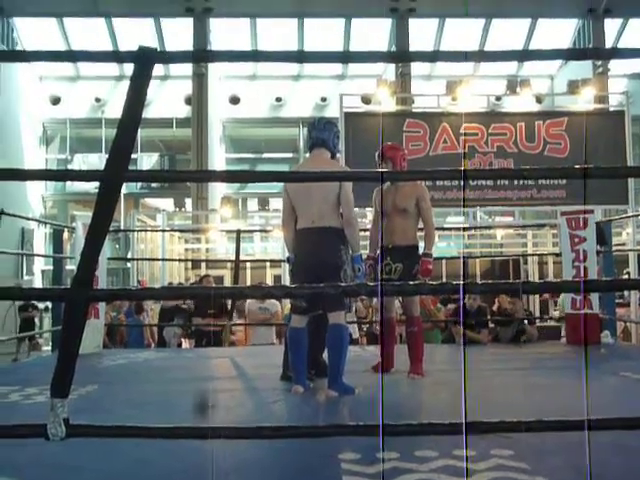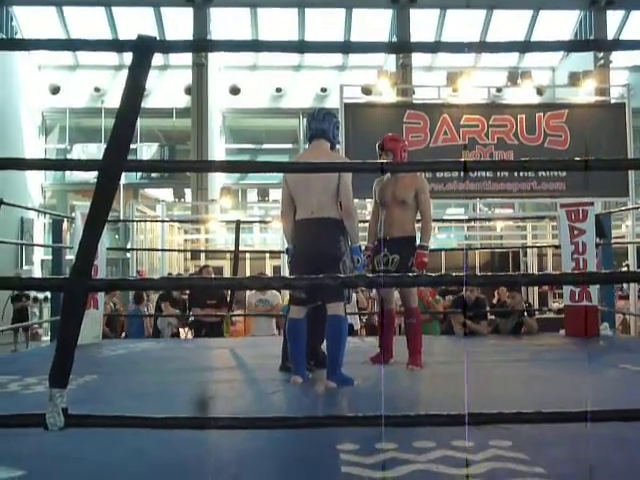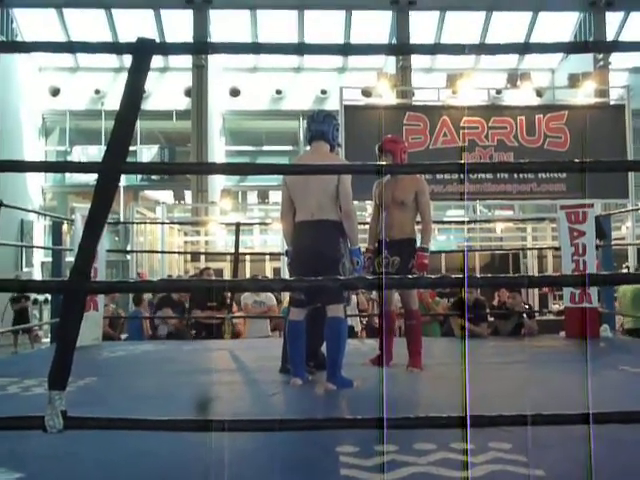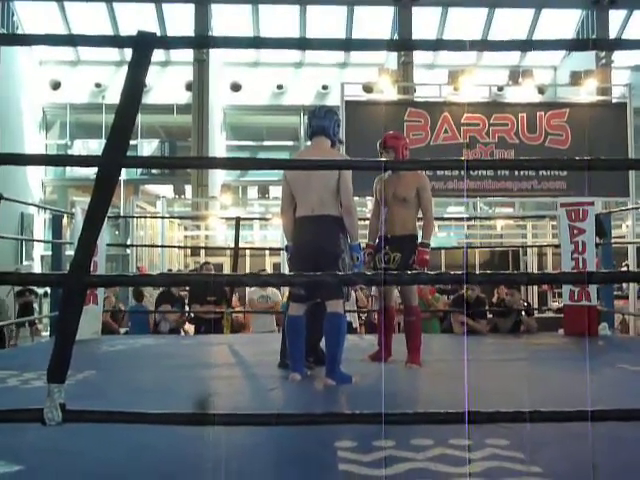
dt=0.5s
person 1, frame 1
right shoulder: (339, 171)
left elbow: (287, 223)
right elbow: (348, 218)
left wrist: (292, 254)
right wrist: (356, 254)
left hip: (303, 245)
right hip: (331, 243)
left knee: (299, 314)
right knee: (337, 313)
left ankle: (298, 380)
right ankle: (335, 382)
person 1, frame 2
right shoulder: (338, 161)
left elbow: (286, 214)
right elbow: (348, 209)
left wrist: (291, 246)
right wrist: (355, 245)
left hip: (302, 236)
right hip: (330, 234)
left knee: (298, 306)
right knee: (335, 305)
left ankle: (297, 370)
right ankle: (334, 374)
person 1, frame 3
right shoulder: (338, 164)
left elbow: (286, 215)
right elbow: (347, 211)
left wrist: (291, 247)
right wrist: (355, 247)
left hip: (301, 238)
right hip: (329, 236)
left knee: (297, 307)
right knee: (336, 306)
left ankle: (297, 372)
right ankle: (334, 375)
person 1, frame 4
right shoulder: (339, 159)
left elbow: (286, 210)
right elbow: (348, 206)
left wrist: (291, 243)
right wrist: (355, 242)
left hip: (302, 233)
right hip: (330, 232)
left knee: (297, 302)
right knee: (335, 301)
left ankle: (296, 367)
right ankle: (333, 371)
person 2, frame 1
left shoulder: (417, 189)
right shoulder: (379, 193)
left elbow: (429, 226)
left wrist: (427, 256)
right wrist: (371, 256)
left hip: (408, 252)
right hip: (384, 253)
left knee: (411, 307)
right knee: (385, 308)
left ankle: (416, 363)
right ankle: (386, 359)
person 2, frame 2
left shoulder: (417, 181)
right shoulder: (379, 184)
left elbow: (426, 218)
left wrist: (423, 249)
right wrist: (369, 248)
left hip: (405, 244)
right hip: (382, 245)
left knee: (409, 299)
right knee: (384, 300)
left ankle: (415, 355)
right ankle: (385, 351)
person 2, frame 3
left shoulder: (417, 182)
right shoulder: (379, 186)
left elbow: (426, 220)
left wrist: (423, 251)
right wrist: (369, 250)
left hip: (405, 245)
right hip: (382, 246)
left knee: (409, 301)
right knee: (384, 301)
left ankle: (415, 357)
right ankle: (384, 352)
person 2, frame 4
left shoulder: (418, 179)
right shoulder: (380, 182)
left elbow: (428, 216)
left wrist: (424, 247)
right wrist: (370, 245)
left hip: (407, 242)
right hip: (384, 242)
left knee: (409, 297)
right knee: (384, 297)
left ankle: (414, 353)
right ankle: (384, 348)
